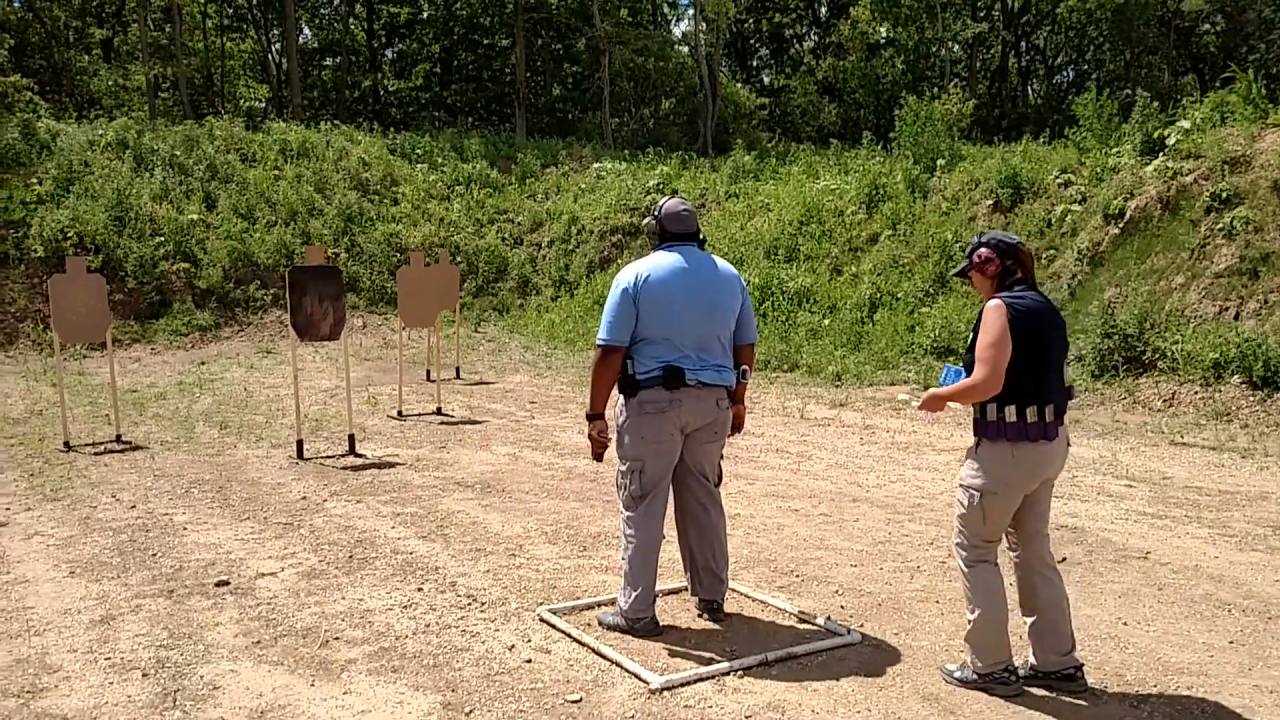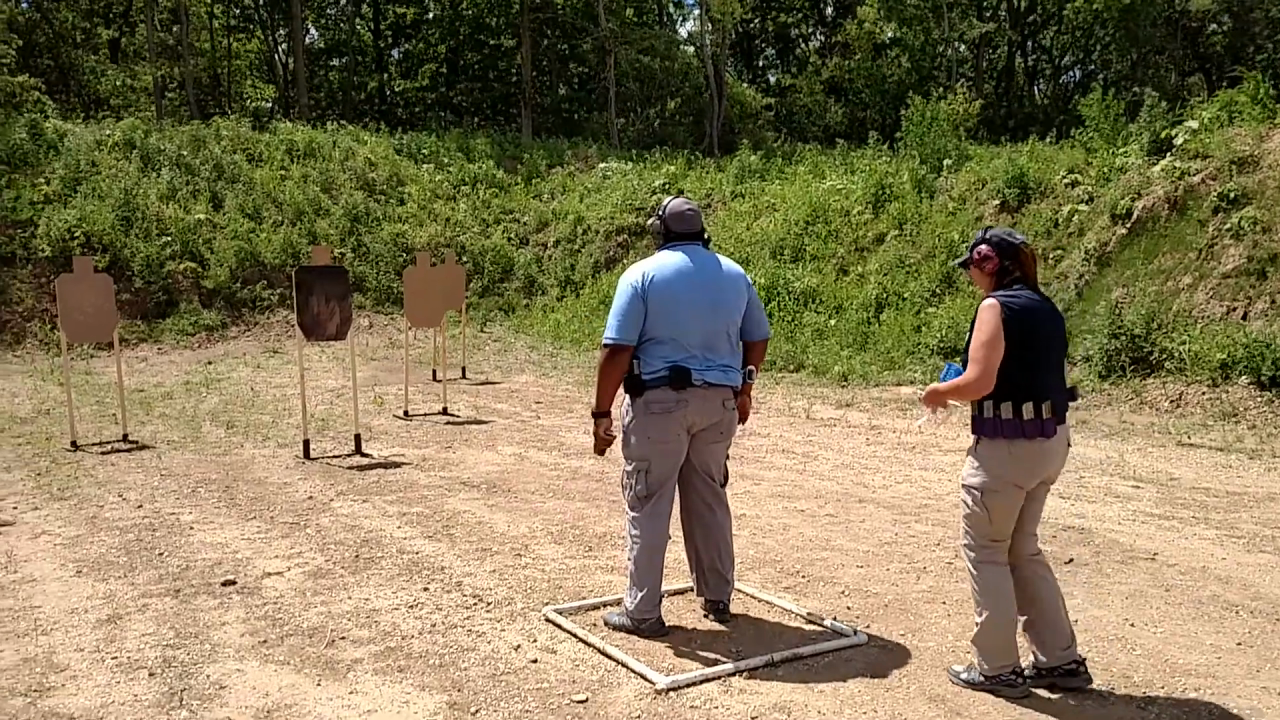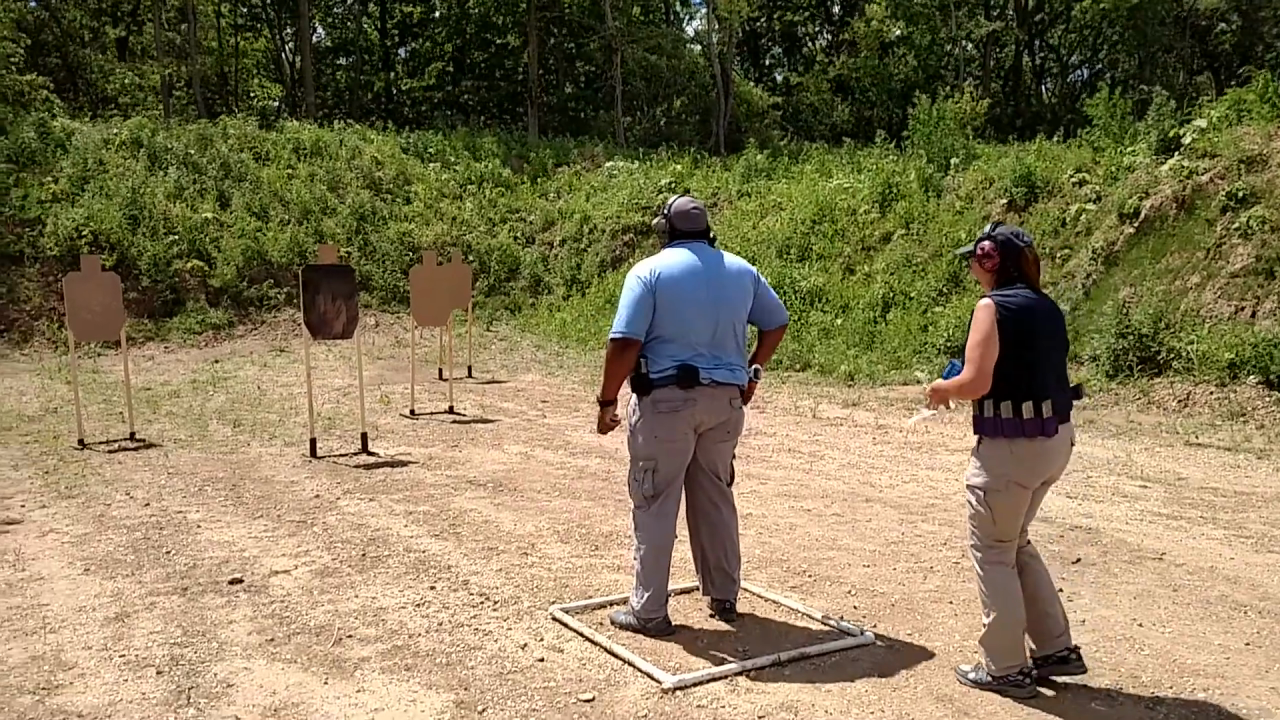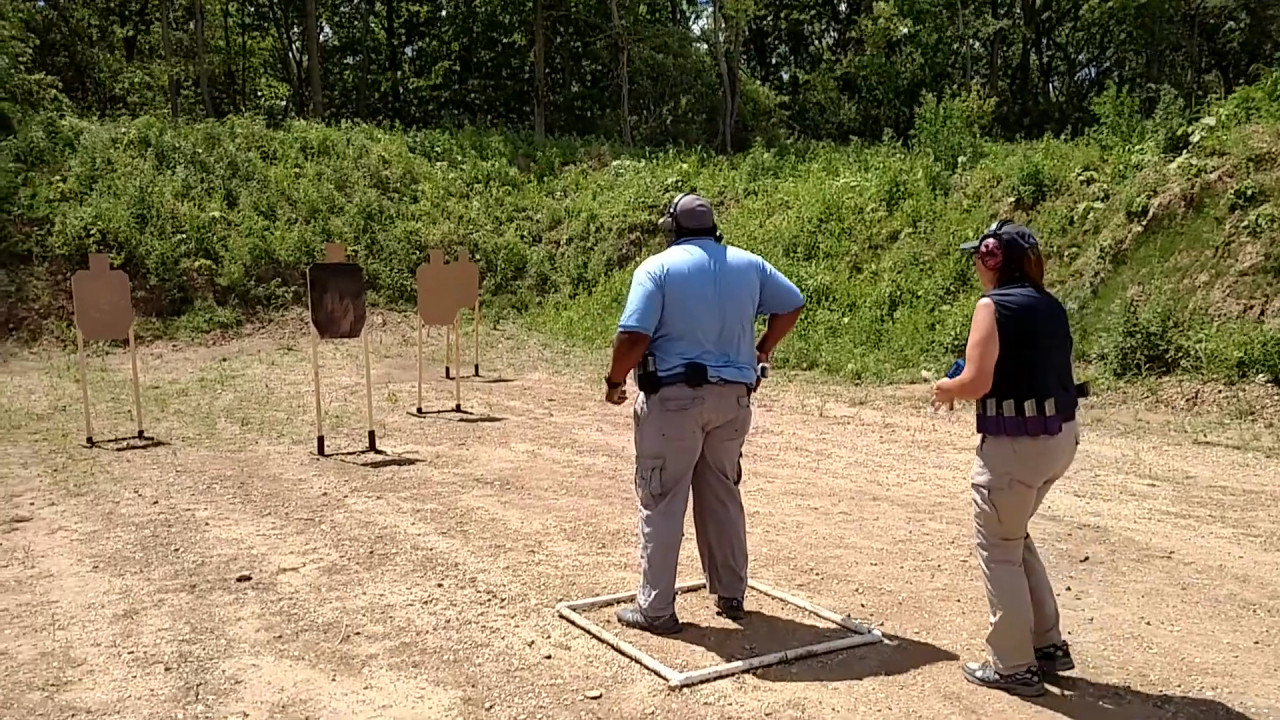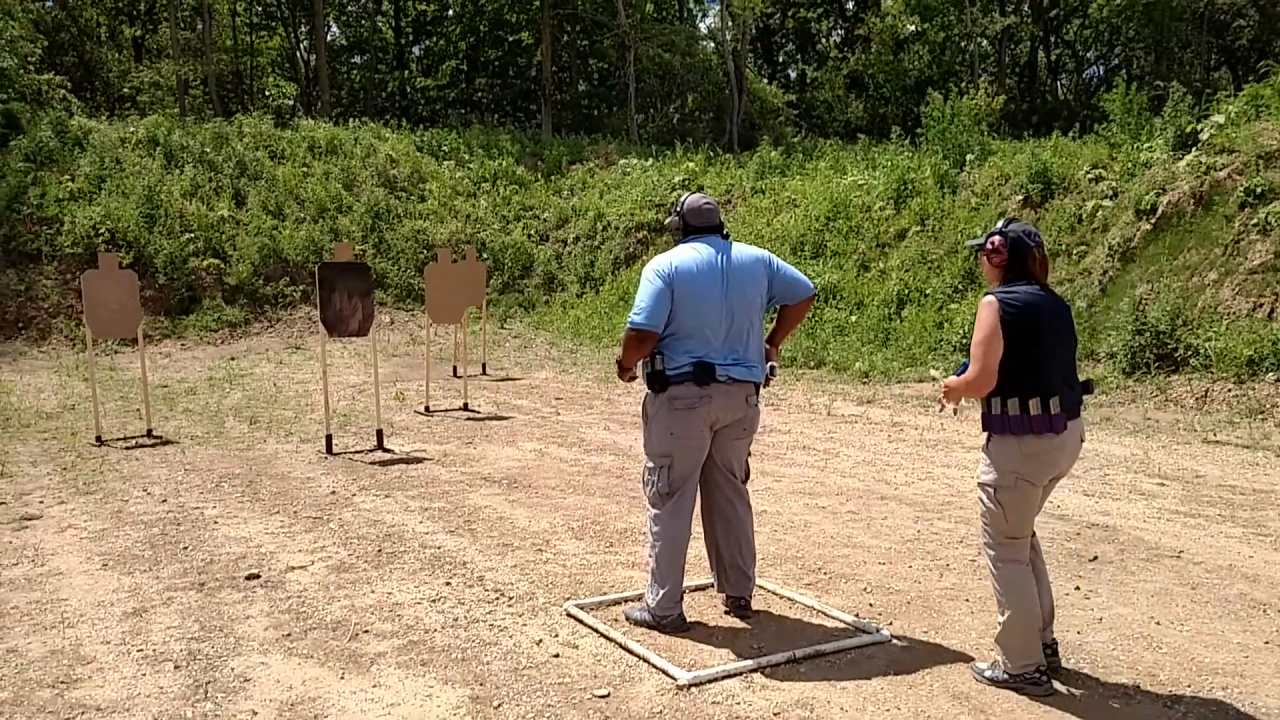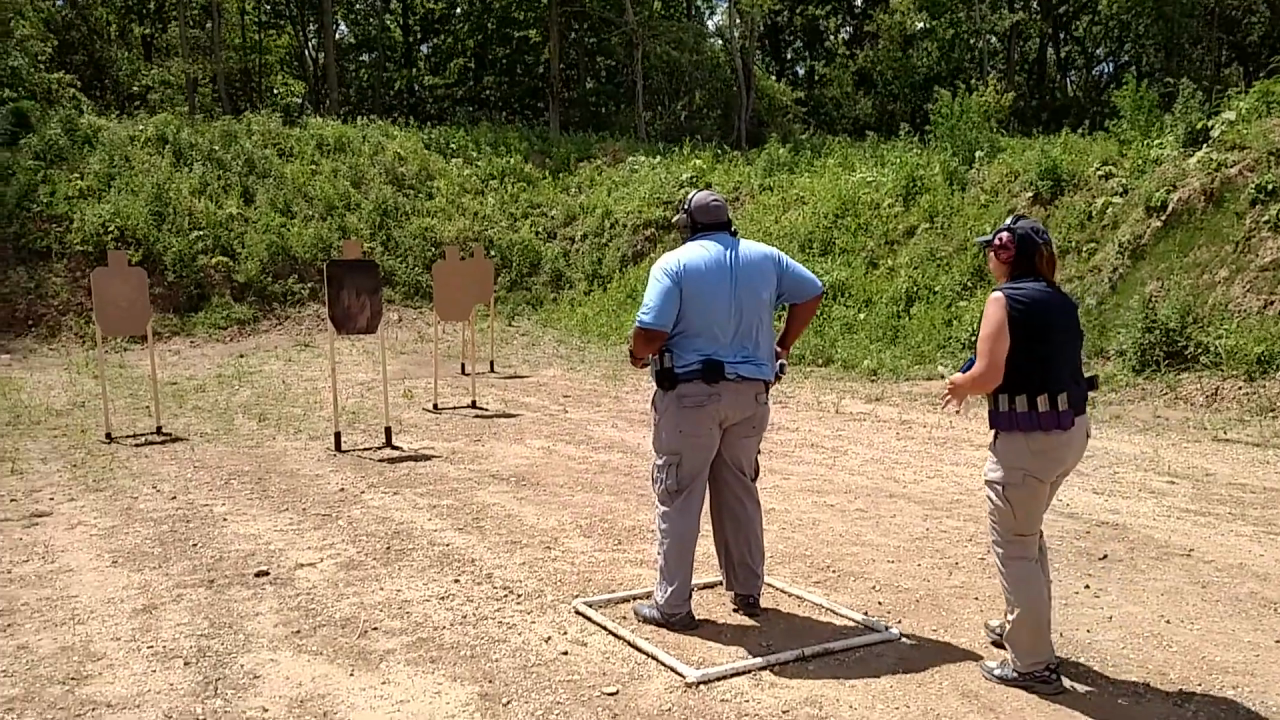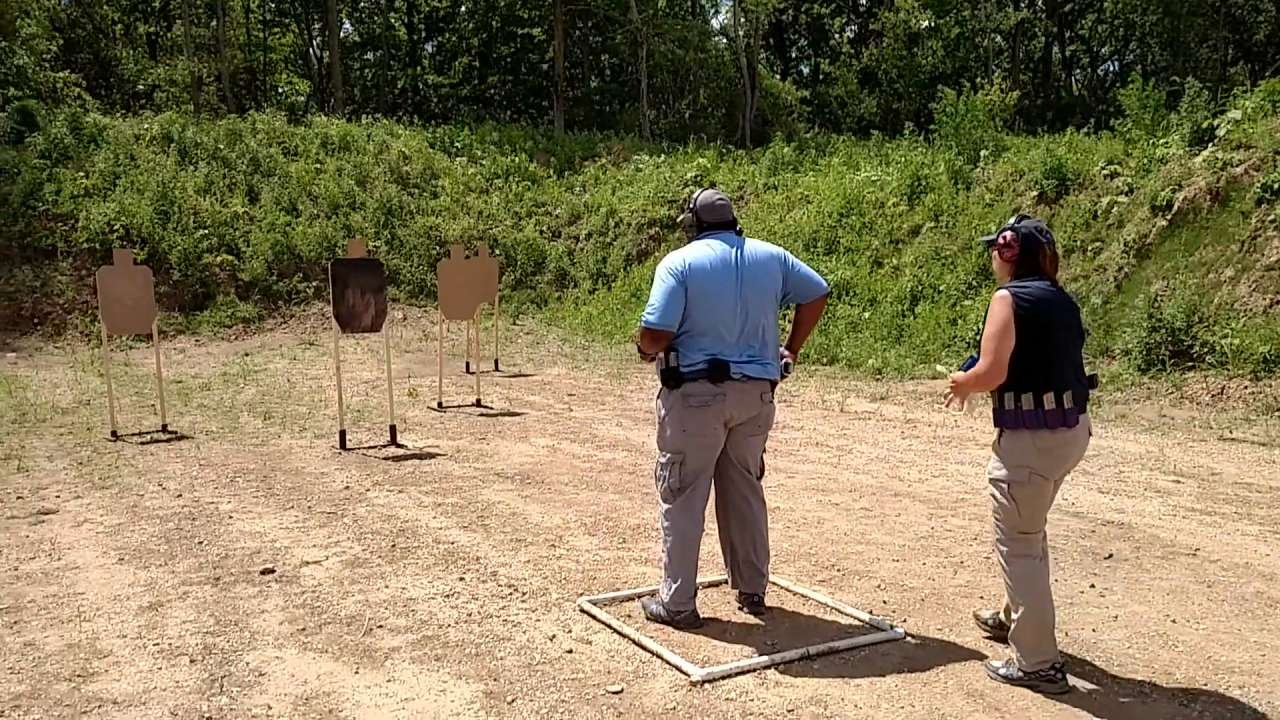
dt=0.1s
person 1, frame 1
left shoulder: (1001, 308)
right shoulder: (1044, 308)
left elbow: (986, 384)
left wrist: (940, 395)
right wrist: (958, 393)
left hip: (1007, 446)
right hip: (1047, 441)
left knee: (976, 551)
right knee: (1033, 552)
left ankle: (992, 667)
right ankle: (1058, 663)
person 1, frame 2
left shoulder: (996, 306)
right shoulder: (1044, 307)
left elbow: (979, 383)
left wrist: (940, 391)
right wrist: (957, 389)
left hip: (1006, 444)
right hip: (1048, 440)
left knee: (984, 552)
right knee: (1021, 548)
left ankle: (998, 669)
right ankle: (1060, 659)
person 1, frame 3
left shoulder: (993, 306)
right shoulder: (1045, 306)
left elbow: (975, 383)
left wrist: (941, 389)
right wrist: (956, 388)
left hip: (1010, 443)
right hip: (1054, 437)
left knee: (992, 553)
right knee: (1015, 544)
left ankle: (1006, 669)
right ankle: (1055, 650)
person 1, frame 4
left shoulder: (994, 305)
right shoulder: (1049, 305)
left elbow: (977, 383)
left wrist: (947, 388)
right wrist: (959, 388)
left hip: (1014, 441)
right hip: (1058, 435)
left knee: (999, 551)
right knee: (1014, 540)
left ankle: (1014, 667)
right ankle: (1047, 643)
person 1, frame 5
left shoulder: (998, 303)
right shoulder: (1053, 303)
left elbow: (981, 381)
left wrist: (954, 387)
right wrist: (965, 386)
left hip: (1020, 439)
right hip: (1063, 432)
left knee: (1005, 549)
right knee: (1021, 538)
left ankle: (1023, 666)
right ankle: (1038, 639)
person 1, frame 6
left shoulder: (1005, 299)
right shoulder: (1059, 300)
left elbow: (987, 377)
left wrist: (958, 384)
right wrist: (970, 384)
left hip: (1027, 436)
right hip: (1069, 429)
left knee: (1014, 547)
right knee: (1026, 534)
left ankle: (1033, 664)
right ankle: (1022, 629)
person 1, frame 7
left shoulder: (1011, 297)
right shoulder: (1059, 299)
left elbow: (991, 373)
left wrist: (961, 382)
right wrist: (972, 382)
left hip: (1031, 434)
right hip: (1070, 428)
left knee: (1017, 544)
right knee: (1028, 534)
left ankle: (1037, 663)
right ankle: (1015, 619)
person 2, frame 1
left shoulder: (636, 274)
right shoulder: (728, 275)
left elbow: (609, 352)
right elbow: (745, 346)
left wrist: (596, 415)
right wrist: (737, 400)
left hip: (653, 401)
right hip: (713, 401)
left knee: (642, 506)
right knee: (703, 499)
left ankle: (636, 611)
right ankle: (711, 597)
person 2, frame 2
left shoulder: (642, 274)
right shoulder: (734, 274)
left elbow: (617, 351)
right elbow: (757, 341)
left wrist: (601, 414)
right wrist: (744, 394)
left hip: (659, 402)
right hip: (718, 401)
left knee: (647, 506)
right knee: (708, 499)
left ankle: (642, 611)
right ankle: (717, 598)
person 2, frame 3
left shoulder: (649, 271)
right shoulder: (740, 270)
left elbow: (625, 343)
right elbow: (776, 323)
left wrist: (607, 401)
right wrist: (752, 370)
left hip: (666, 400)
right hip: (725, 399)
left knee: (653, 505)
right knee: (716, 499)
left ankle: (648, 611)
right ankle: (724, 597)
person 2, frame 4
left shoulder: (658, 267)
right shoulder: (748, 265)
left elbow: (634, 337)
right elbow: (791, 304)
left wrist: (615, 381)
right wrist: (759, 352)
left hip: (674, 398)
right hip: (732, 397)
left knee: (661, 503)
right knee: (723, 497)
left ankle: (656, 608)
right ankle: (731, 595)
person 2, frame 5
left shoulder: (666, 265)
right shoulder: (756, 260)
left elbow: (642, 333)
right elbow: (803, 294)
left wrist: (626, 363)
right wrist: (772, 344)
left hip: (683, 396)
right hip: (741, 395)
left knee: (669, 501)
right knee: (731, 495)
left ankle: (664, 607)
right ankle: (739, 594)
person 2, frame 6
left shoulder: (674, 263)
right shoulder: (764, 257)
left elbow: (651, 331)
right elbow: (811, 292)
left wrist: (638, 354)
right wrist: (783, 346)
left hip: (692, 394)
right hip: (750, 393)
left knee: (678, 499)
right knee: (740, 493)
left ankle: (672, 605)
right ankle: (748, 592)
person 2, frame 7
left shoulder: (680, 261)
right shoulder: (770, 256)
left elbow: (656, 331)
right elbow: (817, 293)
left wrist: (646, 350)
right wrist: (792, 349)
left hip: (696, 393)
right hip: (756, 392)
left knee: (682, 496)
right knee: (745, 492)
left ankle: (677, 603)
right ankle: (752, 590)
